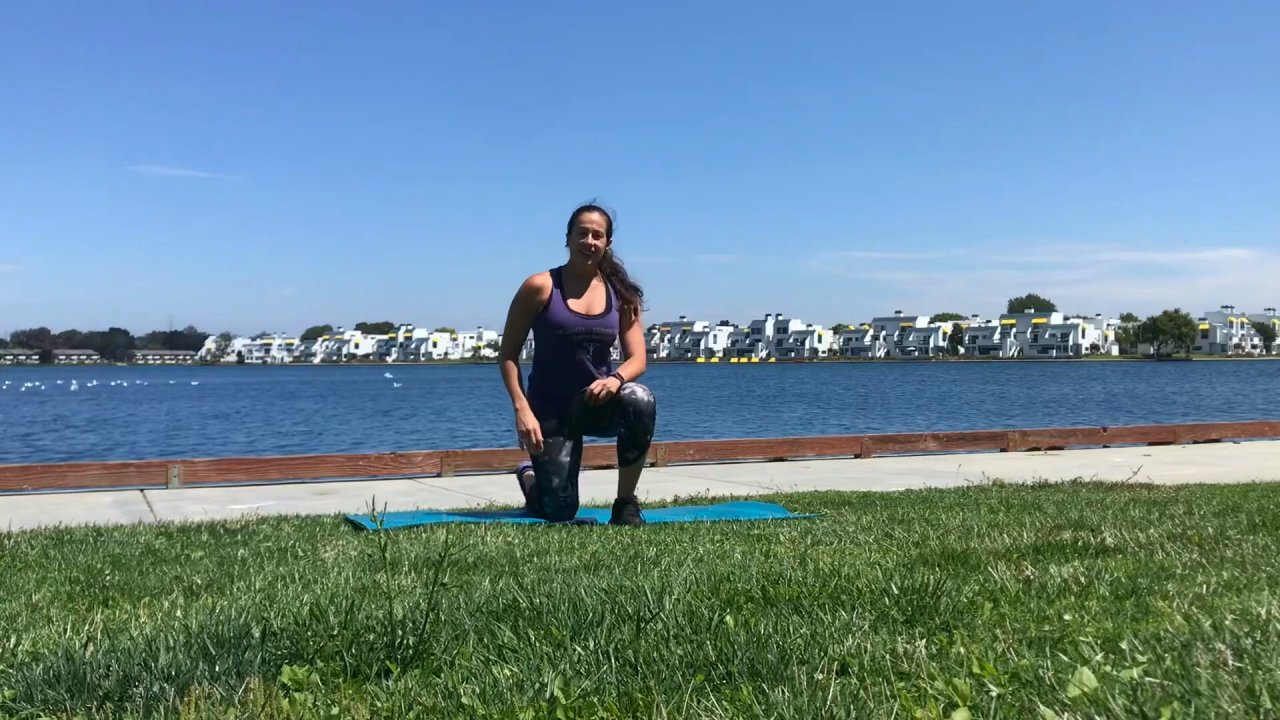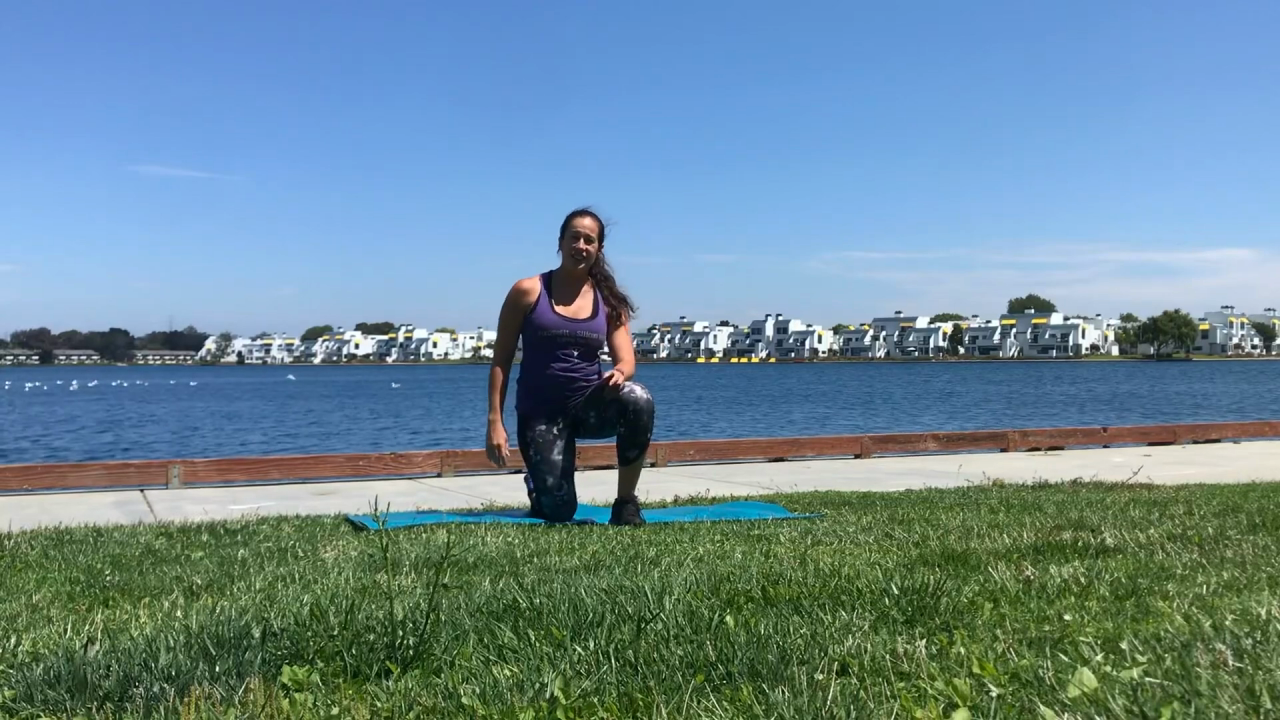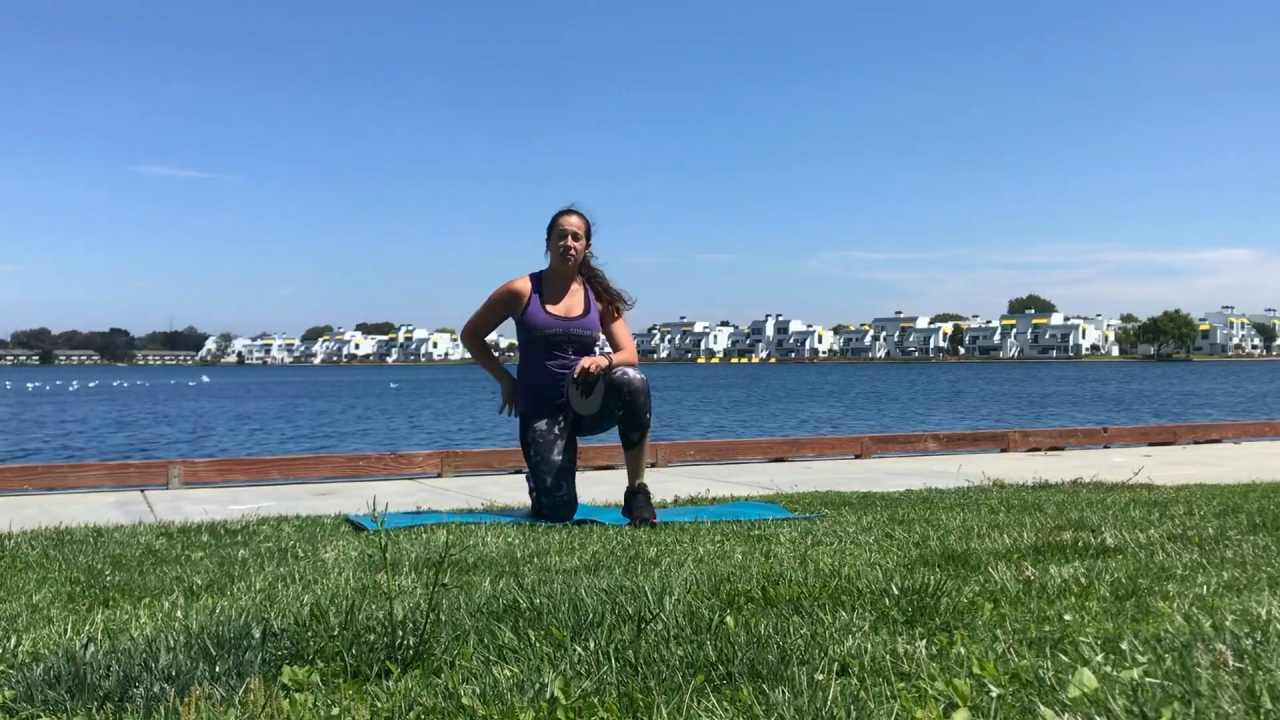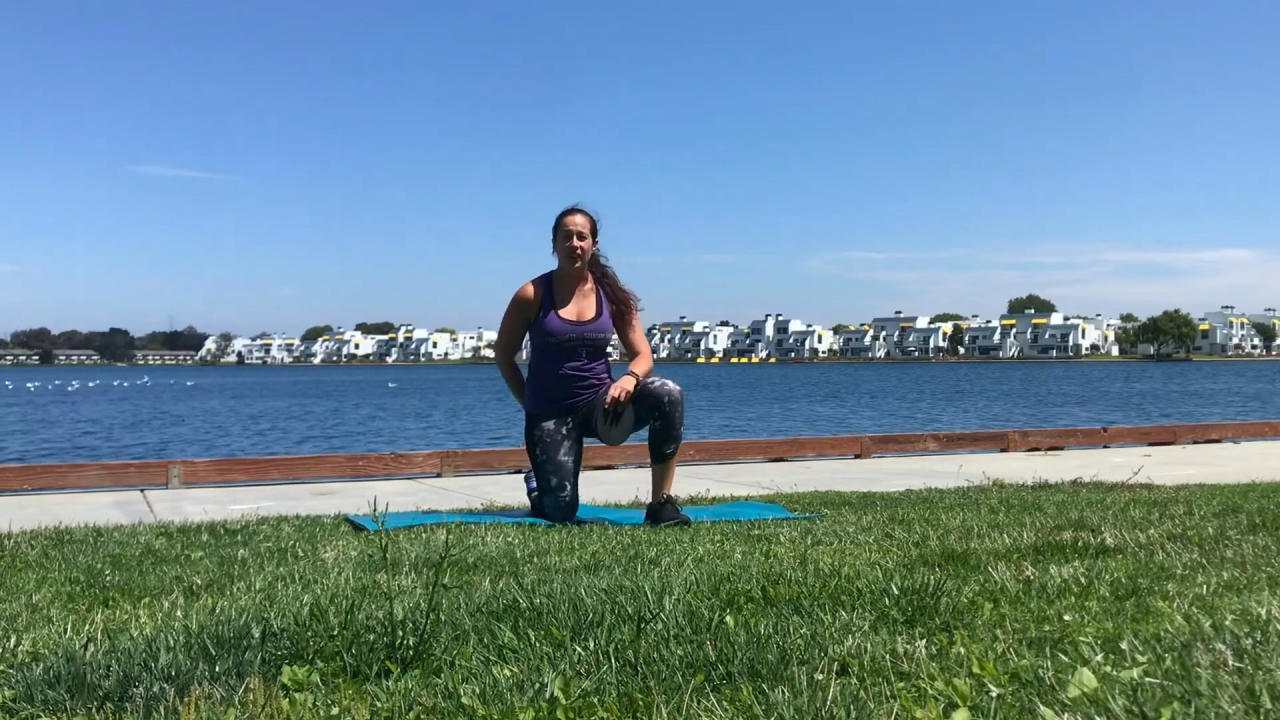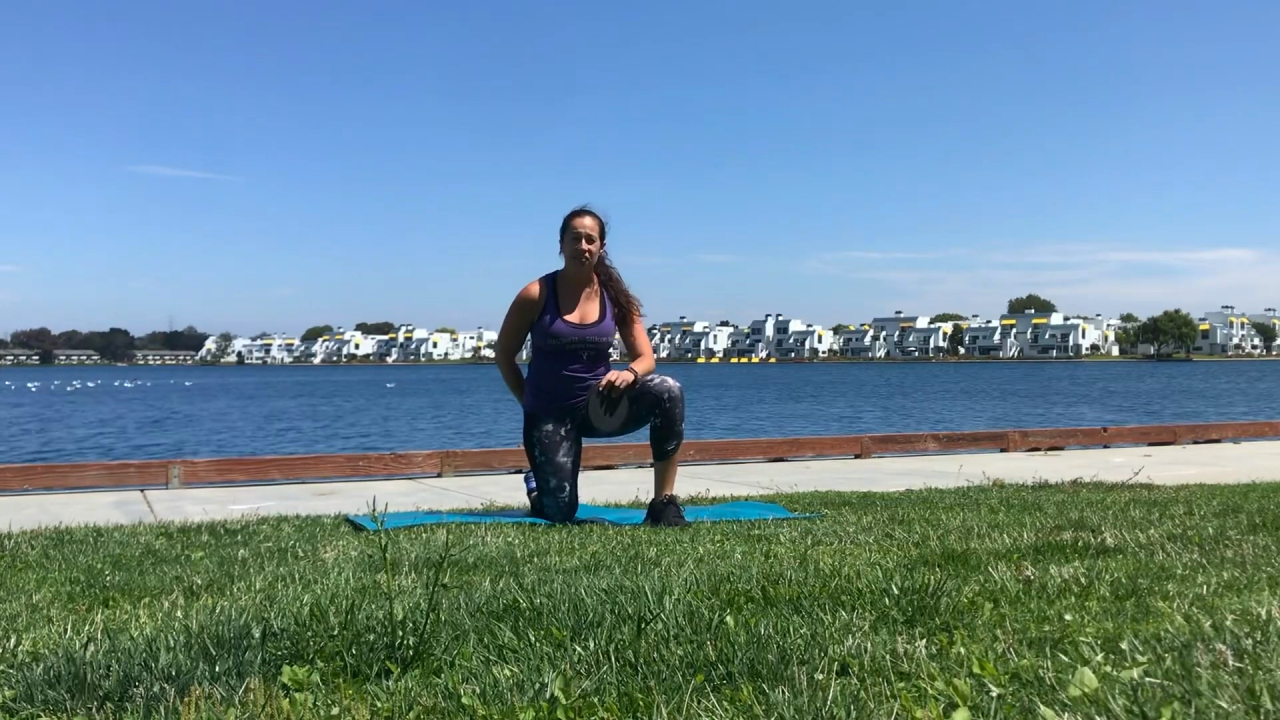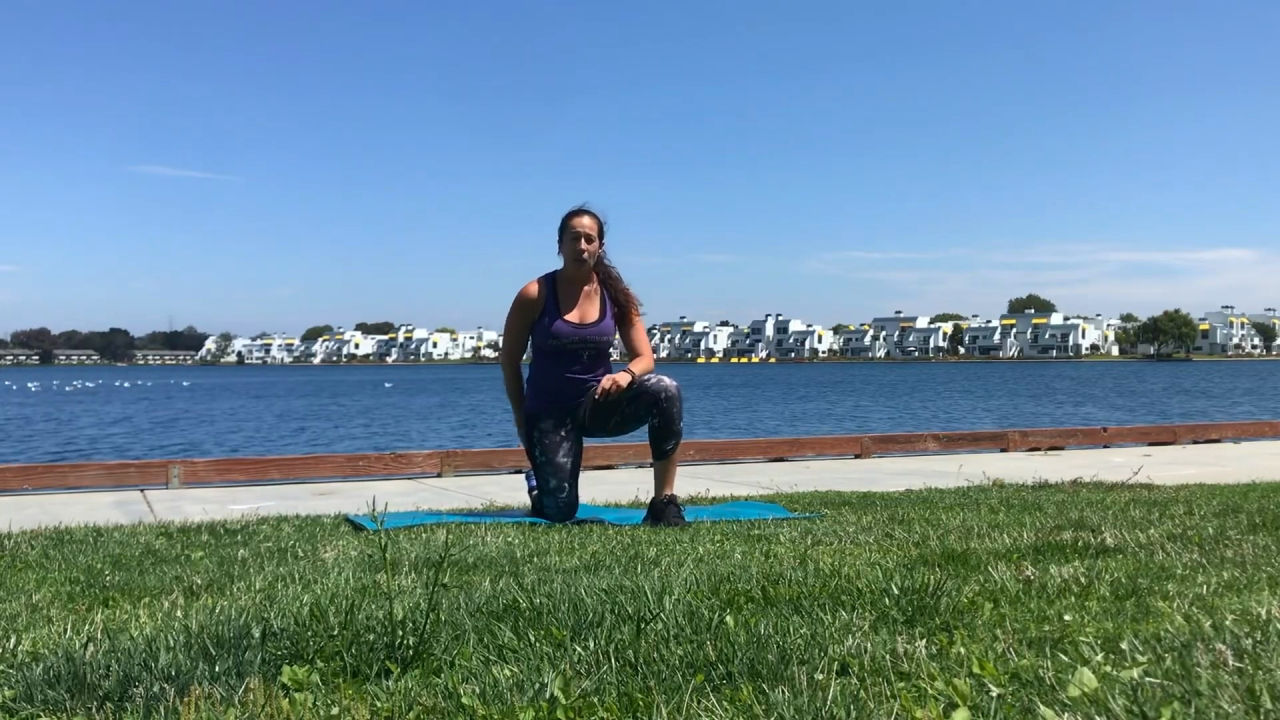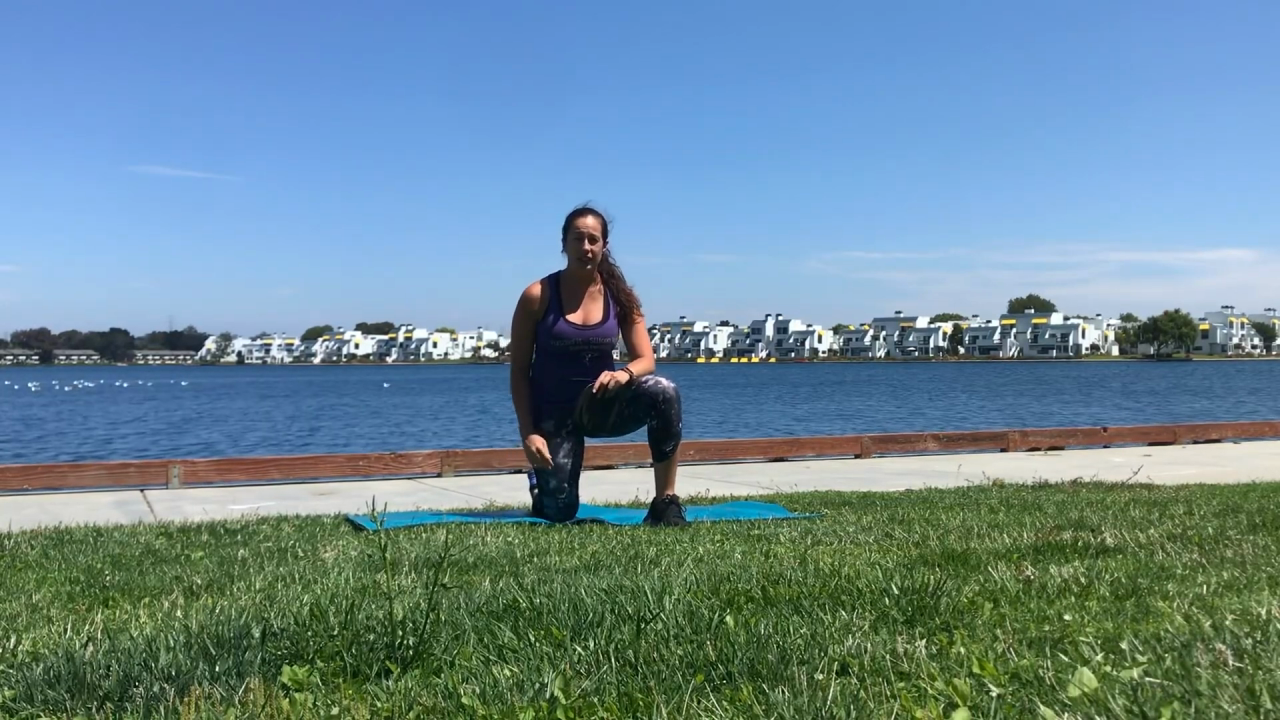
dt=0.7s
person 1, frame 1
left shoulder: (621, 294)
right shoulder: (540, 287)
left elbow: (637, 359)
right elbow: (509, 354)
left wrist: (615, 379)
right wrist: (523, 410)
left hip: (598, 403)
right hip: (550, 411)
left knee: (640, 400)
right knee: (560, 511)
left ankle: (626, 502)
right ankle: (530, 476)
person 1, frame 2
left shoulder: (609, 300)
right shoulder: (528, 291)
left elbow: (627, 360)
right elbow: (501, 360)
left wrist: (619, 373)
right wrist: (495, 421)
left hip: (590, 404)
right hip: (540, 413)
left knee: (638, 399)
right knee: (559, 511)
left ankle: (626, 502)
right ankle: (537, 485)
person 1, frame 3
left shoulder: (600, 295)
right shoulder: (522, 291)
left elbow: (630, 356)
right elbow: (471, 334)
left wrist: (604, 361)
right wrist: (506, 379)
right hip: (542, 410)
left knee: (631, 381)
right knee: (559, 512)
left ankle: (636, 492)
right ankle: (541, 485)
person 1, frame 4
left shoulder: (612, 295)
right shoulder: (532, 295)
left elbow: (643, 355)
right elbow: (503, 355)
left wrist: (629, 378)
right wrist: (531, 404)
left hip: (599, 402)
right hip: (551, 413)
left knee: (667, 394)
right knee: (560, 511)
left ankle: (661, 503)
right ankle: (537, 486)
person 1, frame 5
left shoulder: (616, 296)
right shoulder: (536, 295)
left elbow: (646, 358)
right elbow: (504, 355)
left wrist: (629, 373)
right wrist: (529, 403)
right hip: (549, 413)
left knee: (667, 390)
right knee: (560, 512)
left ankle: (664, 503)
right ankle: (538, 488)
person 1, frame 6
left shoulder: (616, 295)
right shoulder: (534, 295)
left elbow: (645, 358)
right elbow: (510, 361)
left wrist: (626, 375)
right wrist: (523, 418)
left hip: (599, 404)
right hip: (550, 414)
left knee: (664, 390)
right knee: (559, 512)
left ankle: (664, 502)
right ankle: (537, 487)
person 1, frame 7
left shoulder: (619, 296)
right shoulder: (537, 296)
left elbow: (646, 360)
right elbow: (519, 370)
left wrist: (624, 374)
right wrist: (528, 431)
left hip: (602, 405)
right hip: (553, 414)
left knee: (663, 391)
right knee: (560, 511)
left ankle: (666, 502)
right ankle: (539, 484)
